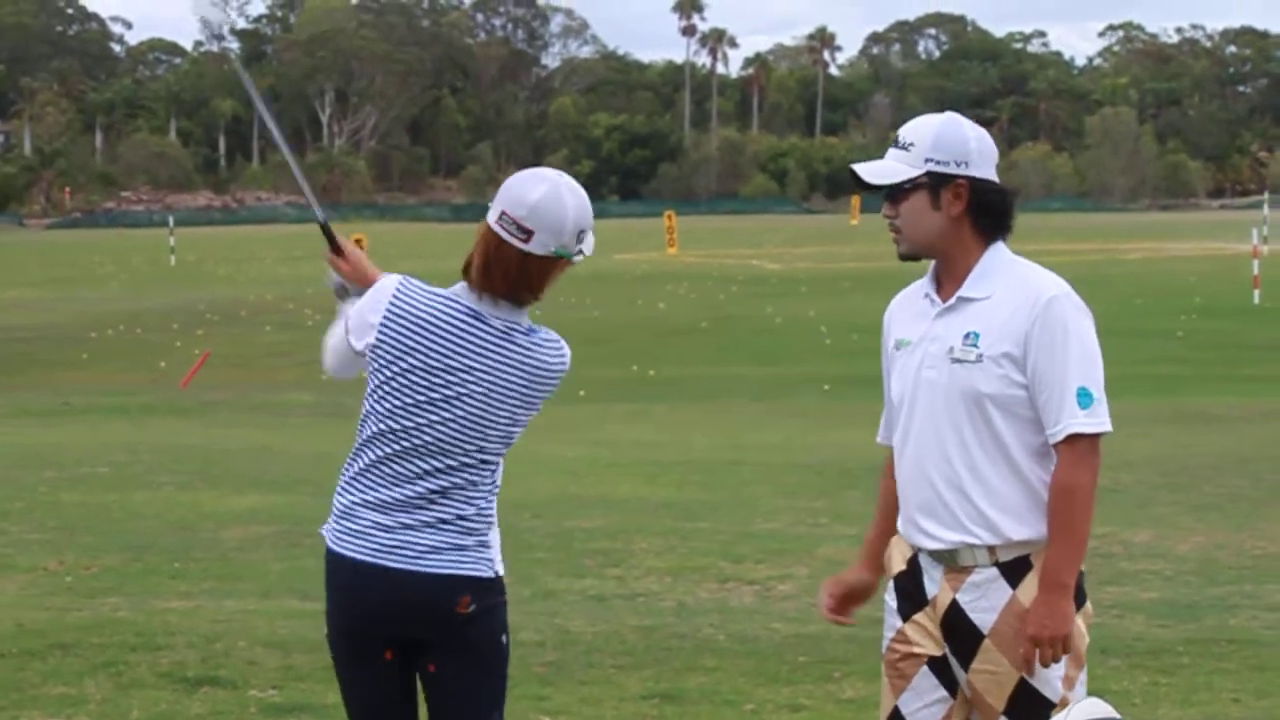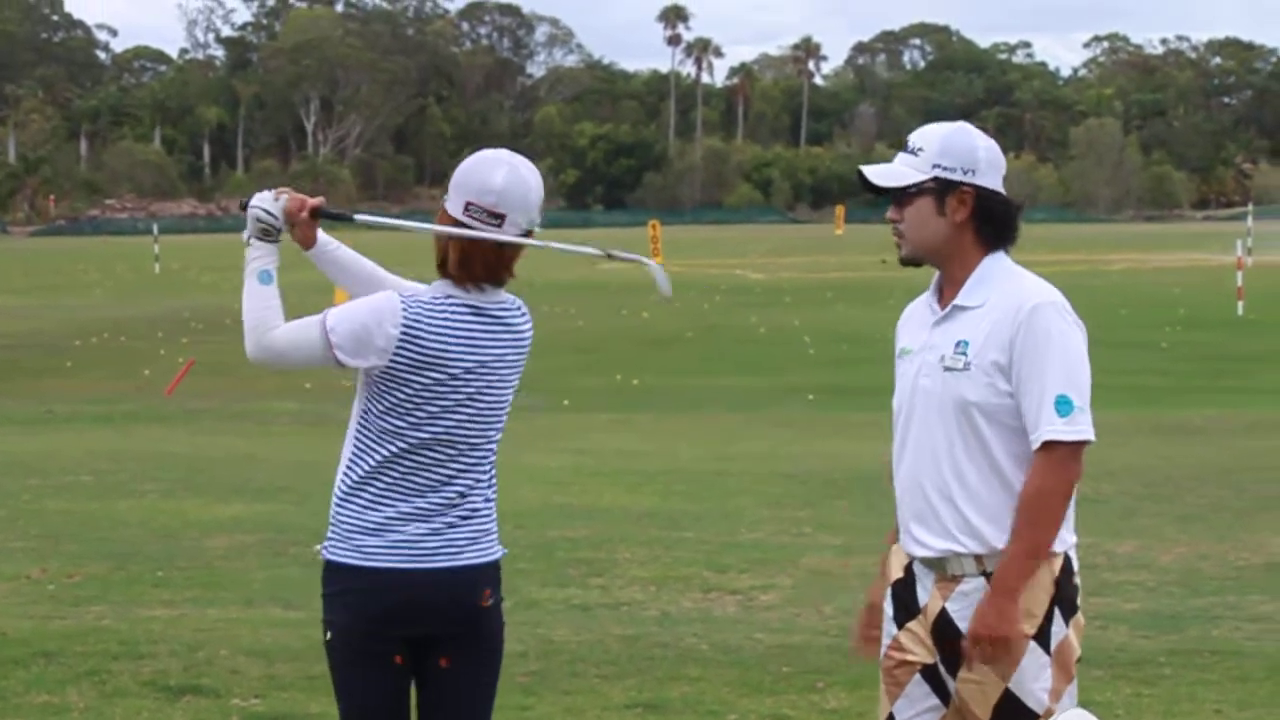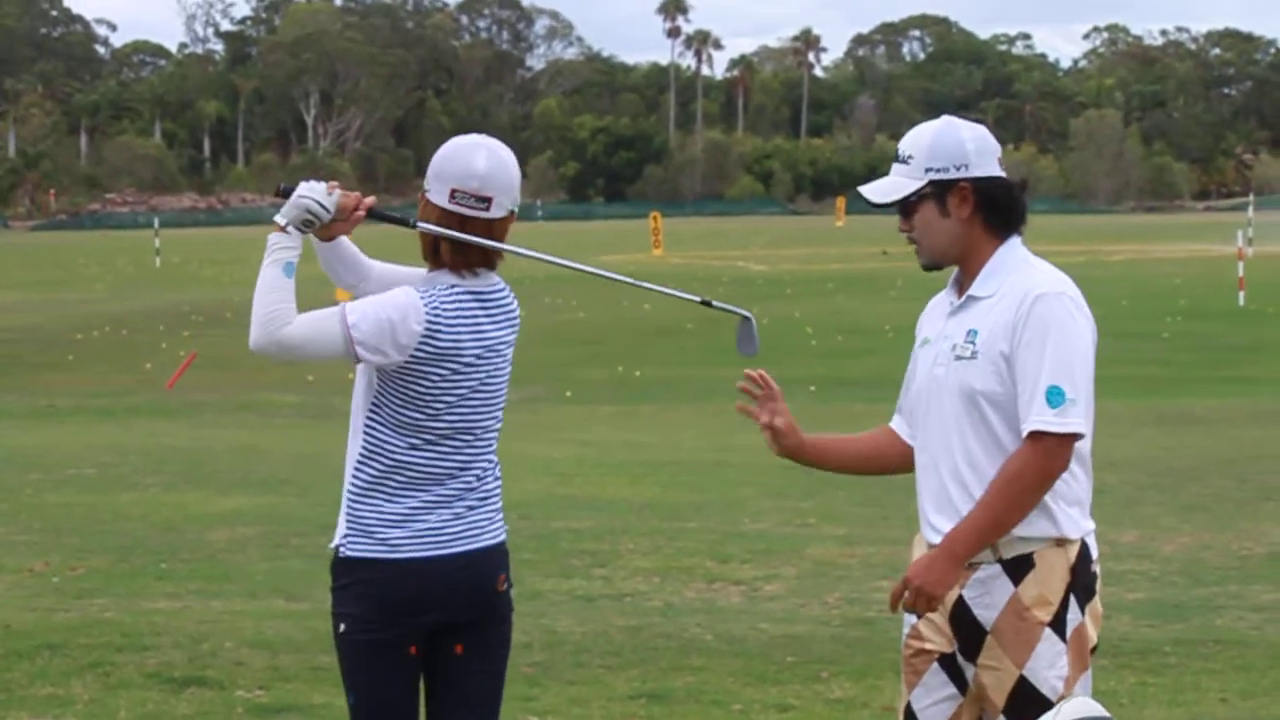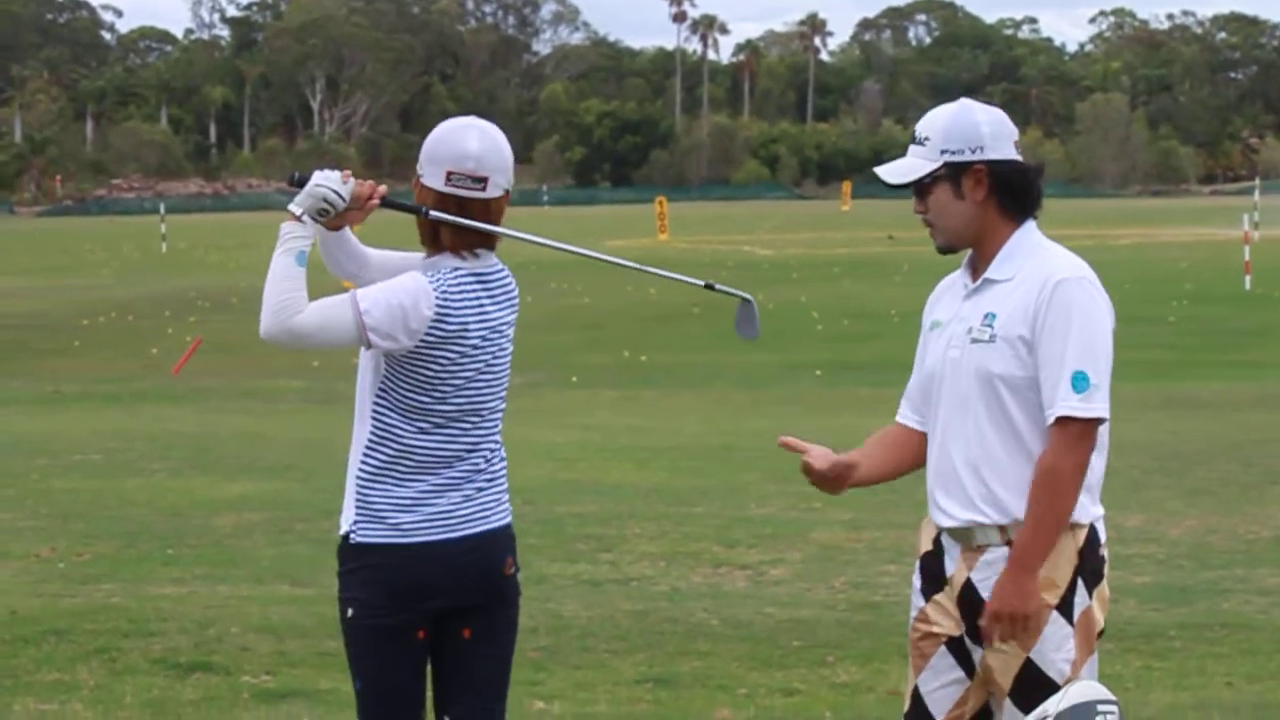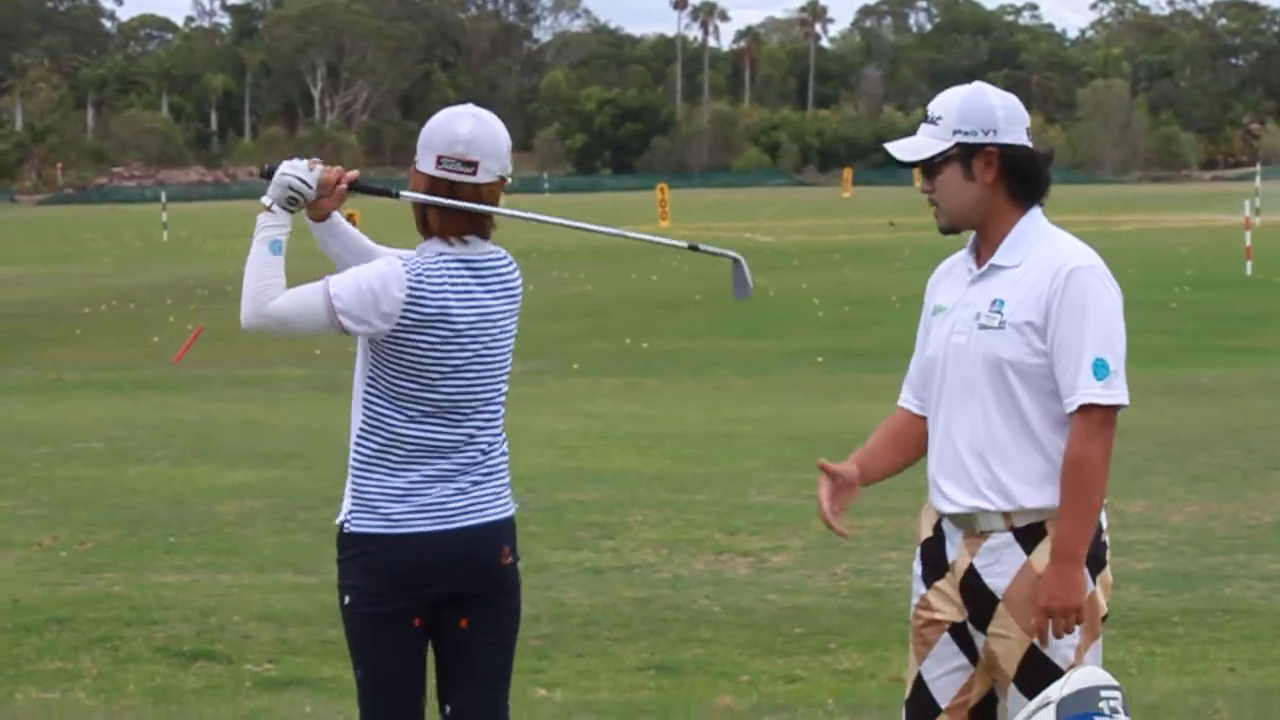
dt=0.3s
person 1, frame 1
left shoulder: (1041, 304)
right shoulder: (904, 311)
left elbow: (1078, 455)
left wrist: (1055, 593)
right wrist: (868, 562)
left hip: (1016, 583)
right hip: (919, 583)
person 1, frame 2
left shoulder: (1033, 313)
right shoulder: (914, 319)
left elbow: (1058, 460)
left wrist: (1007, 593)
right wrist: (890, 582)
left hip: (1014, 589)
right hip: (921, 587)
person 1, frame 3
left shoulder: (1042, 299)
right shoulder: (940, 310)
left elbow: (1048, 450)
left wrist: (951, 556)
right wrist: (799, 445)
left hip: (1028, 576)
right hip: (945, 571)
person 1, frame 4
left shoulder: (1058, 285)
right shoulder: (948, 296)
left elbow: (1072, 436)
left wrist: (1025, 568)
right wrist: (847, 467)
left hip: (1038, 561)
right hip: (949, 560)
person 1, frame 5
left shoulder: (1069, 272)
right shoulder: (947, 278)
left elbow: (1093, 424)
left wrist: (1065, 564)
right wrist: (856, 471)
left hip: (1038, 548)
right hip: (948, 545)
person 2, frame 1
left shoulder: (394, 302)
right shoulder: (549, 359)
left elbow: (337, 361)
left wrist: (357, 293)
left hip: (355, 572)
right hip: (459, 588)
person 2, frame 2
left shoulder: (396, 321)
right shoulder: (514, 323)
left elbow: (264, 346)
left wrist: (262, 242)
right wrist: (312, 239)
left hip: (368, 580)
right hip: (468, 581)
person 2, frame 3
left shoulder: (412, 315)
right shoulder: (497, 301)
left elbow: (271, 336)
right elbow: (370, 280)
left wrist: (290, 228)
right wrist: (330, 233)
left hip: (381, 573)
right hip: (478, 568)
person 2, frame 4
left shoulder: (421, 299)
right shoulder: (497, 282)
left elbow: (282, 325)
right elbow: (364, 270)
left wrist: (302, 218)
right wrist: (332, 224)
left hip: (389, 558)
right hip: (485, 551)
person 2, frame 5
left shoulder: (400, 284)
right shoulder: (502, 273)
left elbow: (261, 313)
left wrist: (277, 210)
right wrist: (323, 215)
left hip: (386, 546)
right hip: (484, 541)
